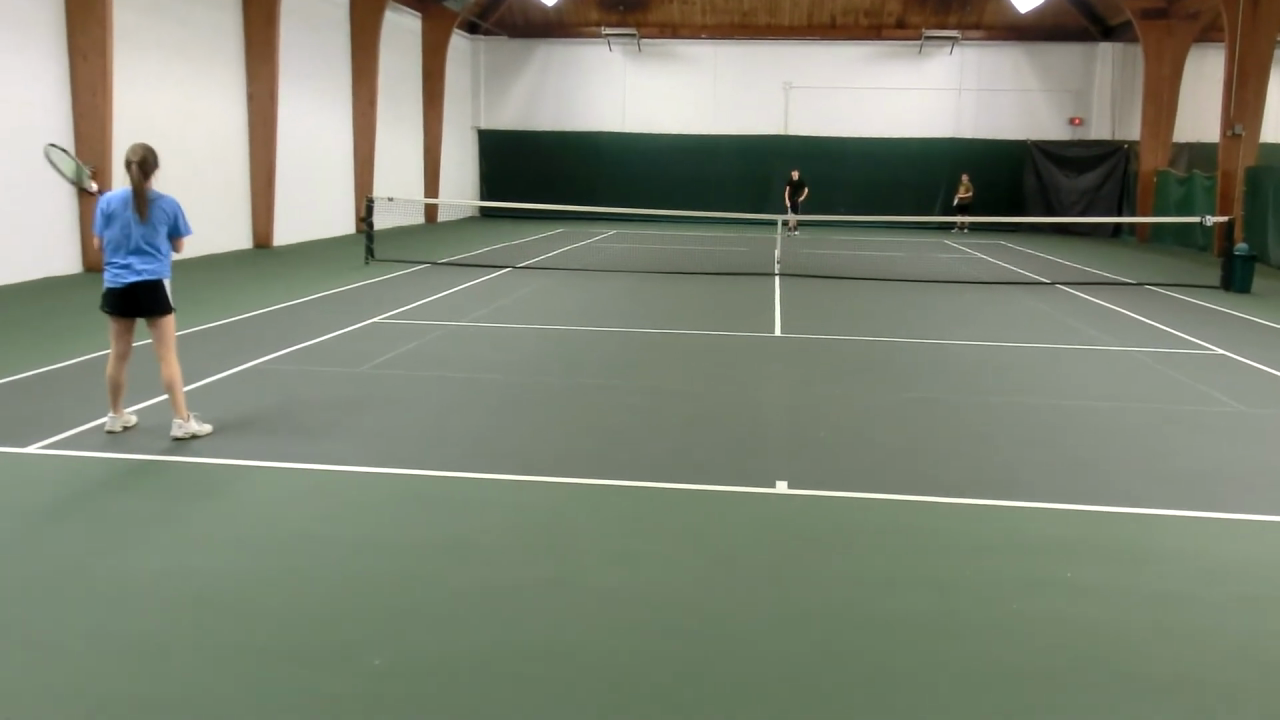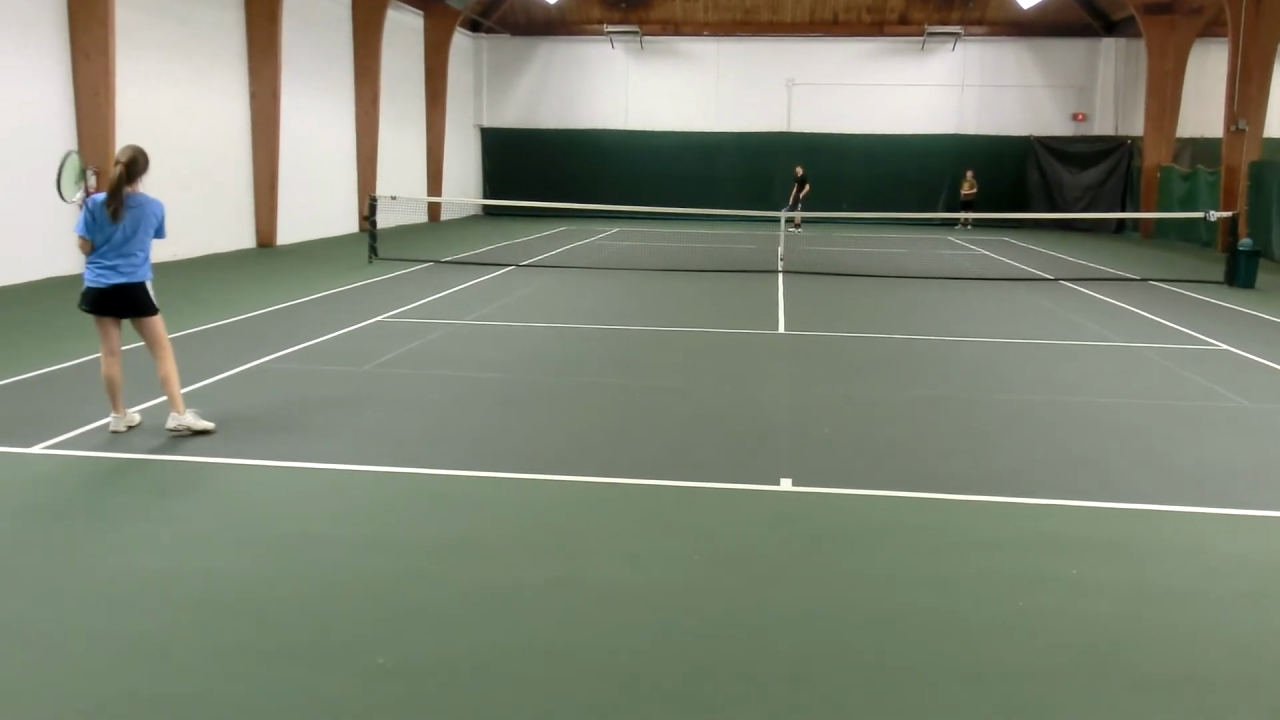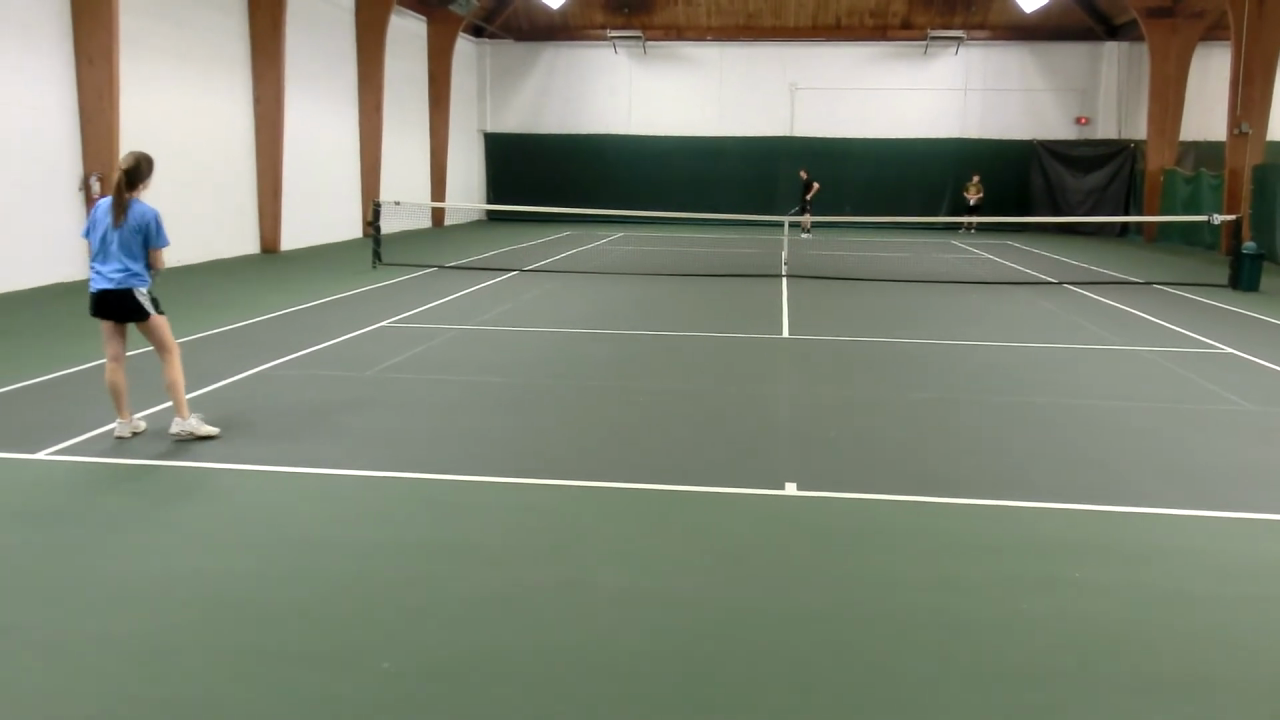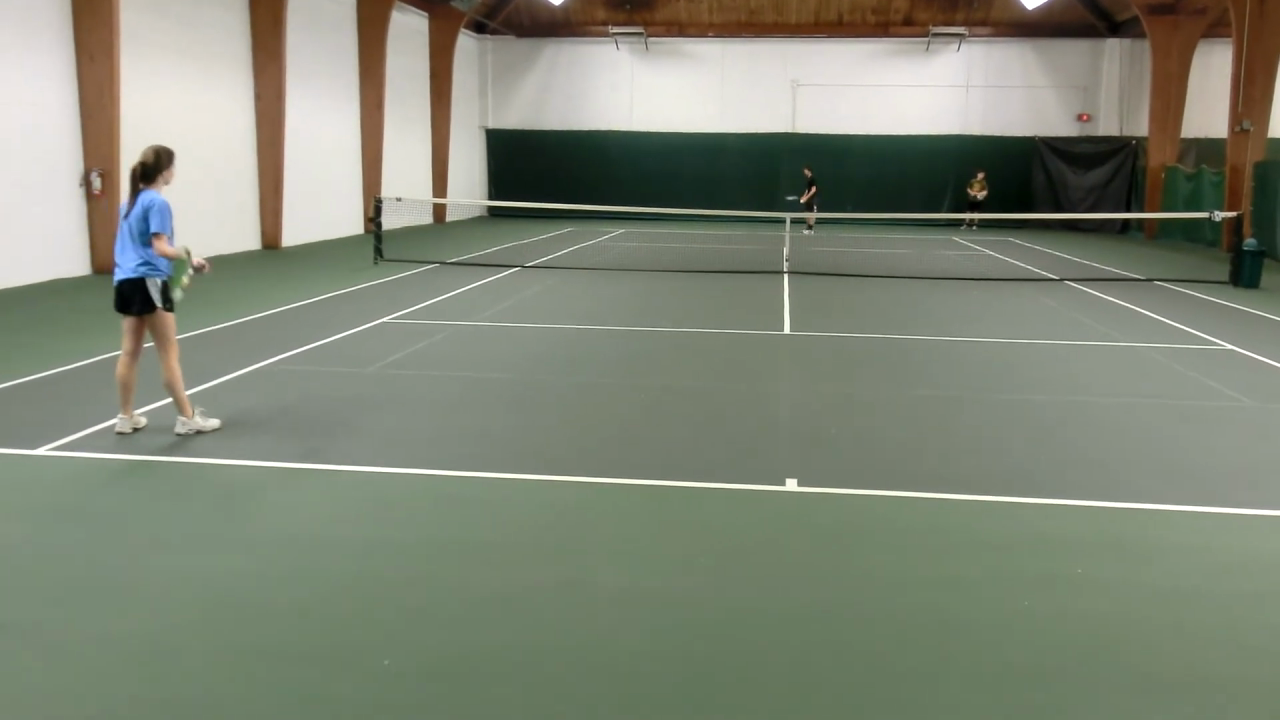
dt=0.4s
person 1, frame 1
left shoulder: (108, 201)
right shoulder: (169, 205)
left elbow: (98, 246)
right elbow: (178, 247)
left hip: (117, 285)
right hip: (153, 285)
left knee: (119, 353)
right knee: (167, 355)
left ankle: (116, 415)
right ankle: (182, 420)
person 1, frame 2
left shoulder: (95, 204)
right shoulder: (154, 207)
left elbow: (85, 248)
left hip: (100, 286)
right hip: (136, 287)
left knee: (110, 352)
right knee: (163, 351)
left ankle: (119, 415)
right ankle: (179, 413)
person 1, frame 3
left shoulder: (100, 207)
right shoulder: (148, 214)
left elbow: (92, 249)
right elbow: (156, 262)
right wrist: (142, 267)
left hip: (102, 290)
right hip: (133, 290)
left knee: (114, 356)
right knee: (169, 351)
left ankle: (124, 421)
right ankle: (183, 418)
person 1, frame 4
left shoulder: (132, 200)
right shoulder: (156, 202)
right elbow: (159, 247)
right wrist: (190, 259)
left hip: (125, 281)
right hip: (148, 280)
left knee: (130, 351)
right knee: (168, 353)
left ankle: (125, 417)
right ankle: (187, 417)
